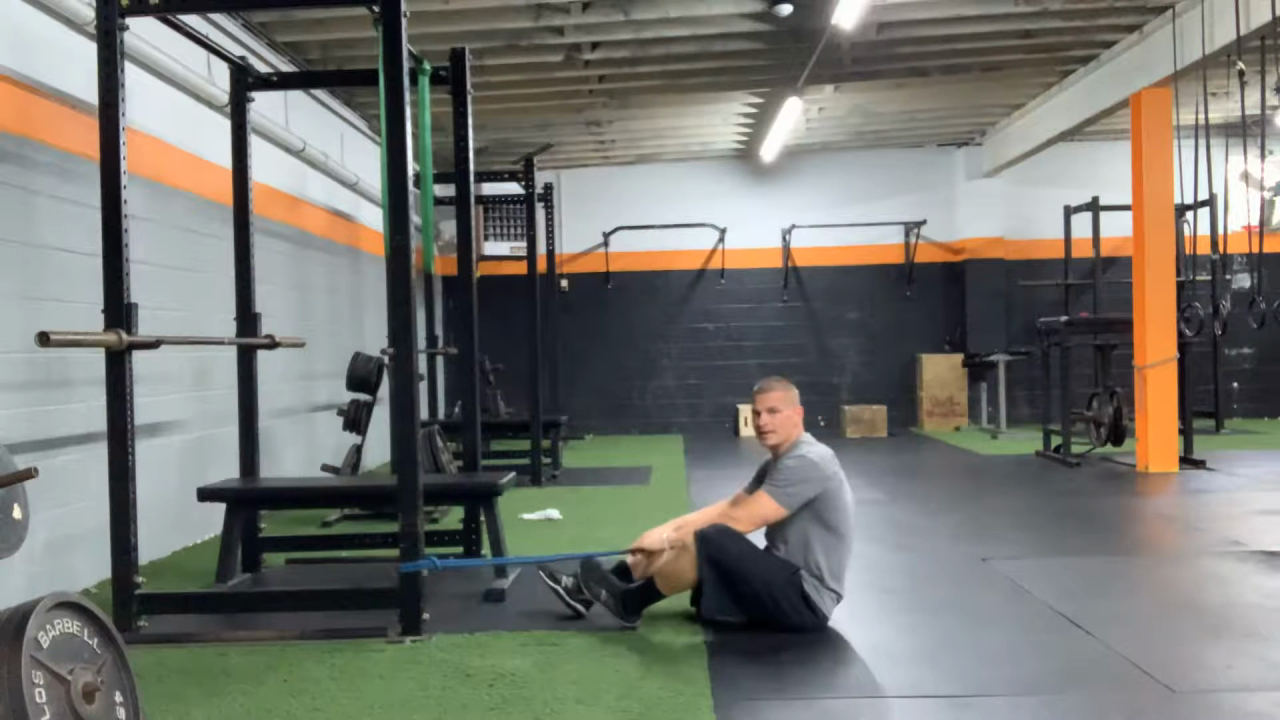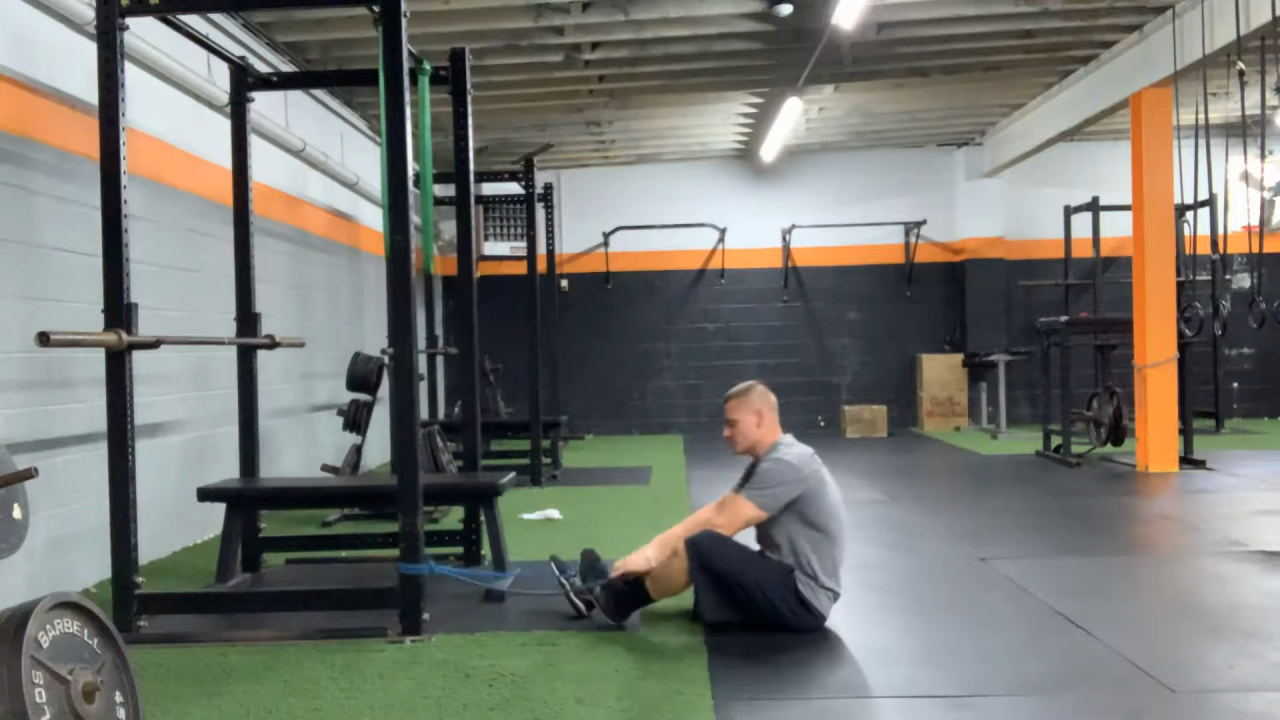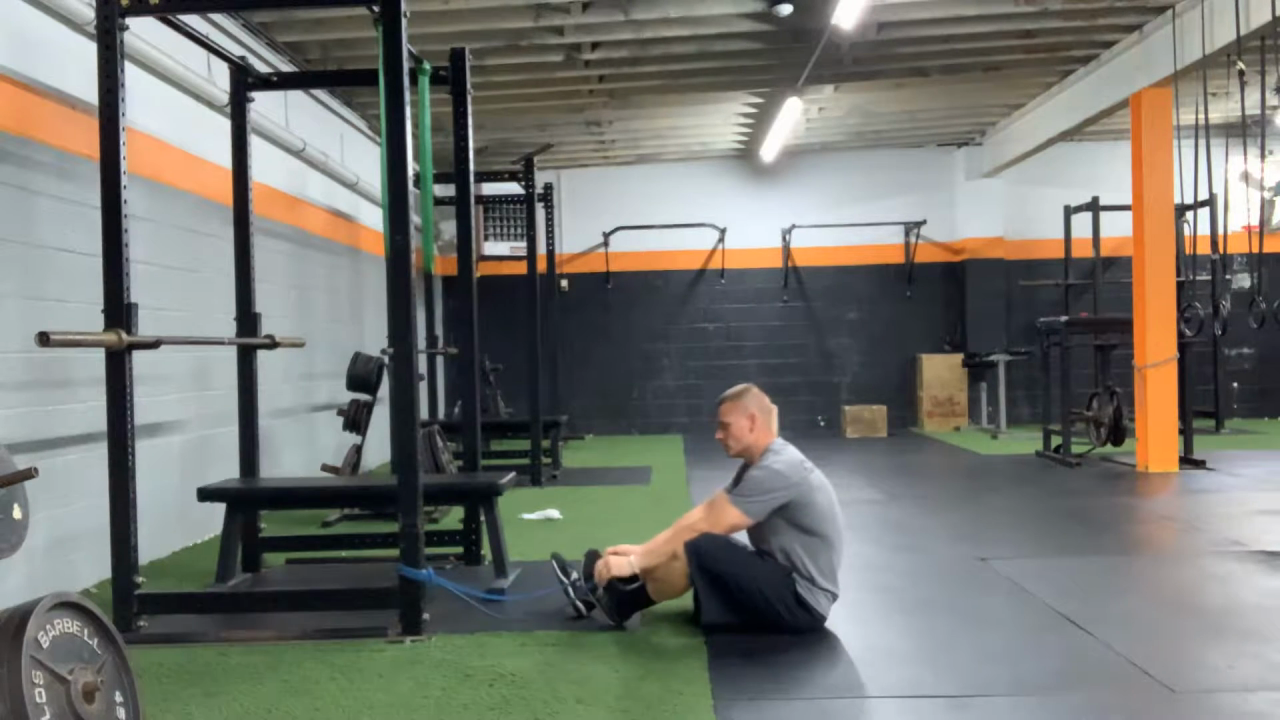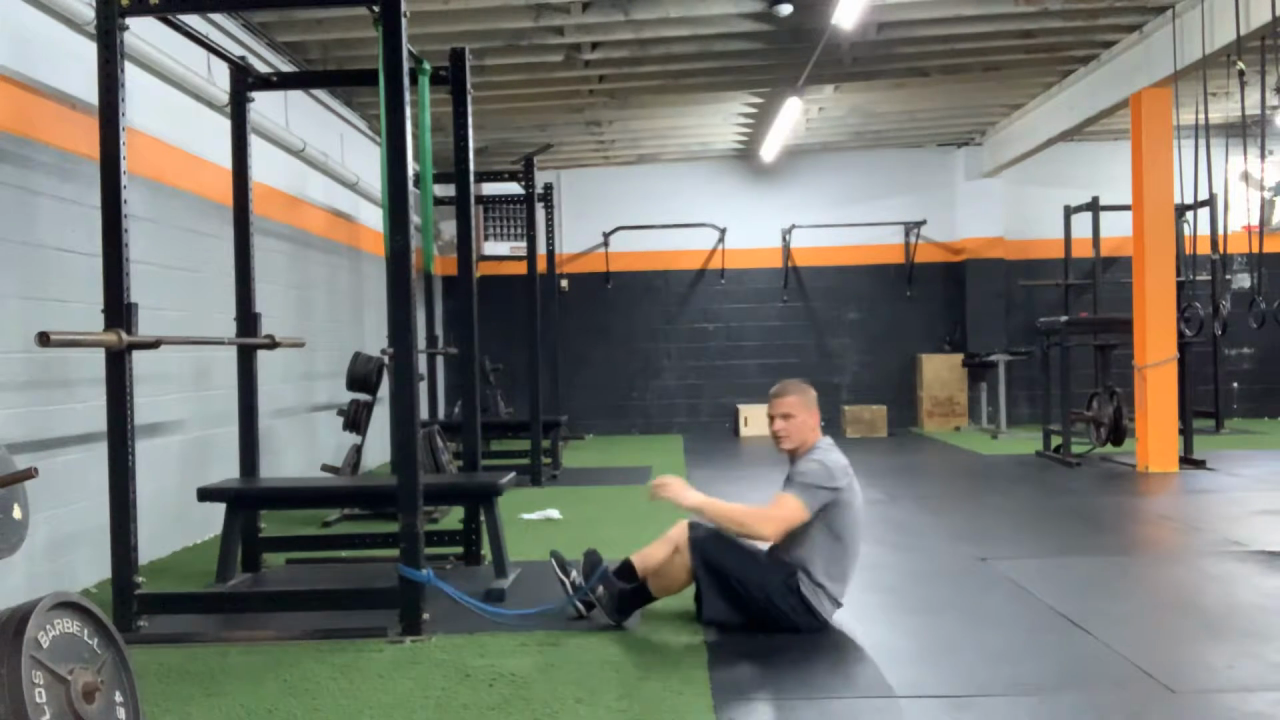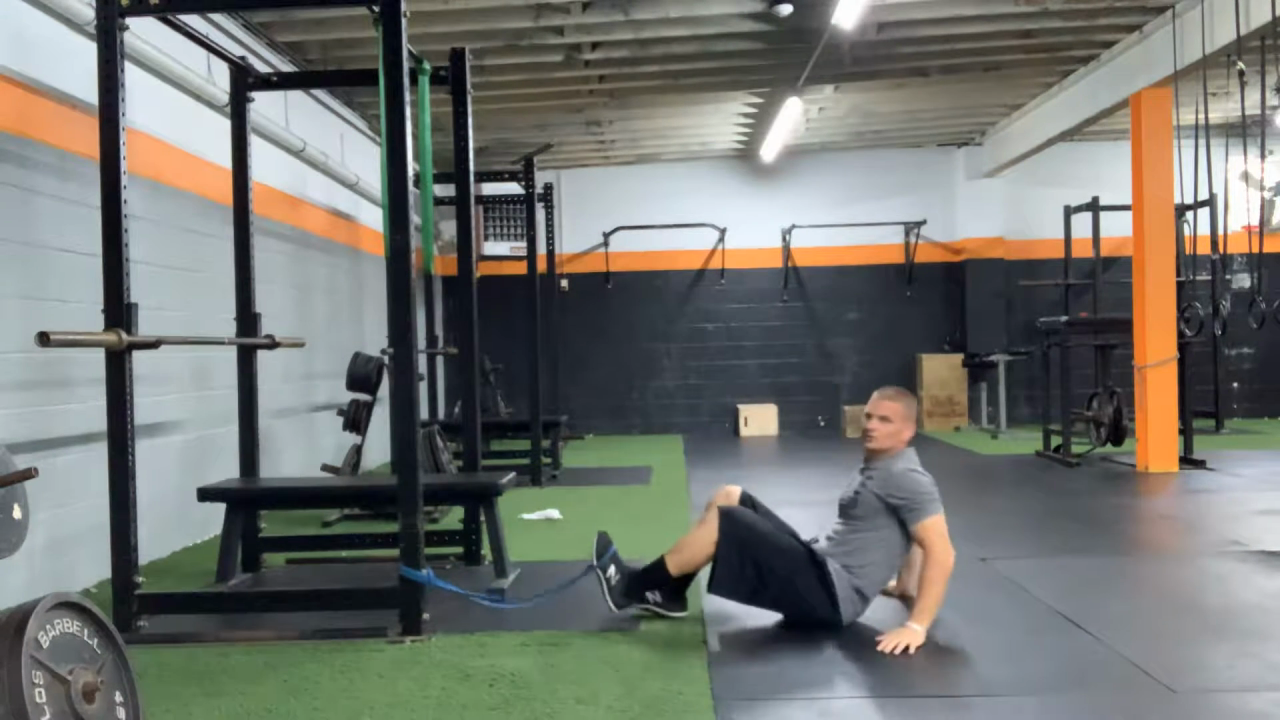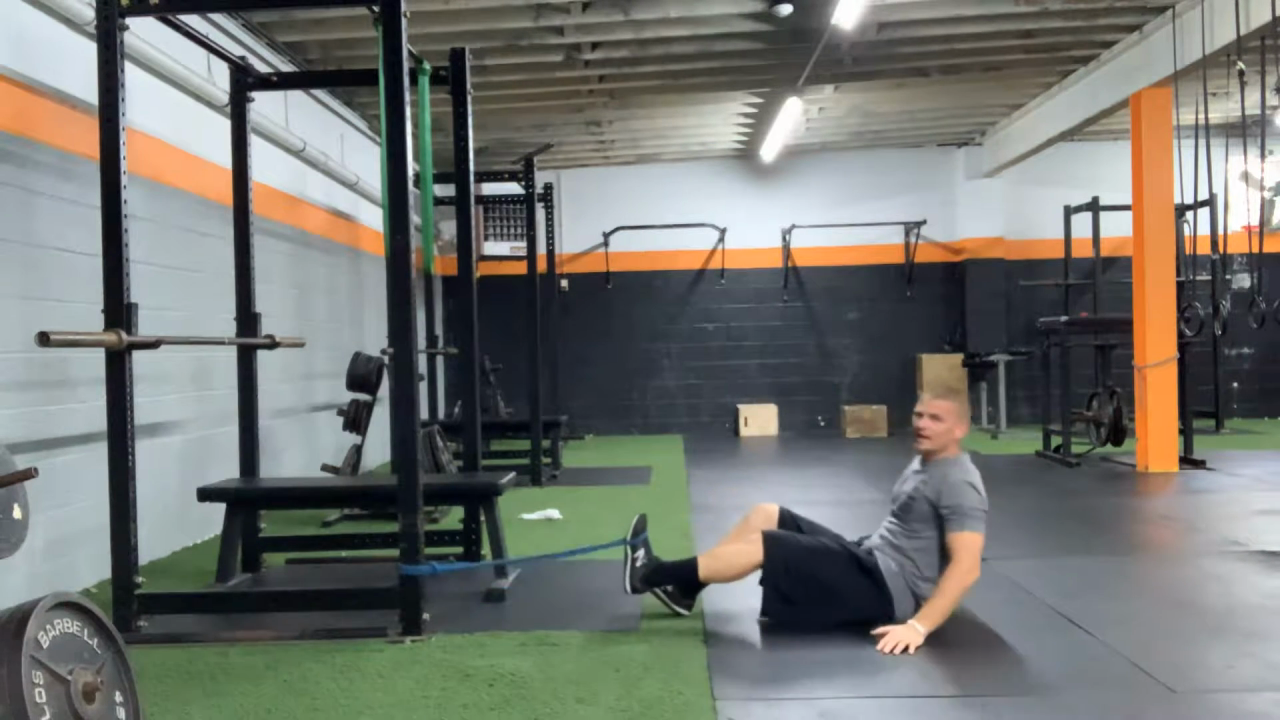
dt=0.7s
person 1, frame 1
left shoulder: (808, 463)
right shoulder: (778, 462)
left elbow: (740, 521)
right elbow: (729, 507)
left wrist: (667, 539)
right wrist: (668, 530)
left hip: (806, 600)
right hip: (785, 580)
left knee: (707, 540)
right knee: (682, 541)
left ankle: (628, 603)
right ankle: (585, 590)
person 1, frame 2
left shoulder: (787, 464)
right shoulder: (770, 462)
left elbow: (722, 524)
right elbow: (716, 510)
left wrist: (651, 557)
right wrist: (654, 547)
left hip: (803, 601)
right hip: (785, 579)
left knee: (699, 547)
right knee: (684, 544)
left ankle: (618, 602)
right ankle: (597, 591)
person 1, frame 3
left shoulder: (777, 471)
right shoulder: (763, 463)
left elbow: (706, 527)
right elbow: (705, 512)
left wrist: (634, 563)
right wrist: (642, 550)
left hip: (801, 602)
right hip: (783, 577)
left knee: (696, 549)
right knee: (680, 545)
left ankle: (620, 604)
right ankle: (600, 589)
person 1, frame 4
left shoulder: (820, 467)
right shoulder: (812, 460)
left elbow: (767, 526)
left wrist: (695, 500)
left hip: (802, 602)
right hip: (792, 582)
left knee: (697, 543)
right knee: (685, 533)
left ankle: (620, 603)
right ankle: (600, 587)
person 1, frame 5
left shoulder: (906, 477)
right shoulder: (877, 466)
left elbow: (941, 552)
right elbow: (904, 538)
left wrist: (916, 625)
right wrist: (904, 584)
left hip: (829, 596)
right hip: (818, 565)
left knee: (724, 520)
right knee: (728, 497)
left ankle: (632, 587)
right ankle: (670, 594)
person 1, frame 6
left shoulder: (958, 485)
right shoulder: (924, 463)
left elbow: (966, 568)
left wrist: (917, 626)
left hip: (886, 592)
right hip: (868, 561)
left knee: (760, 545)
right knee: (765, 515)
left ankle: (653, 574)
right ankle: (683, 589)
